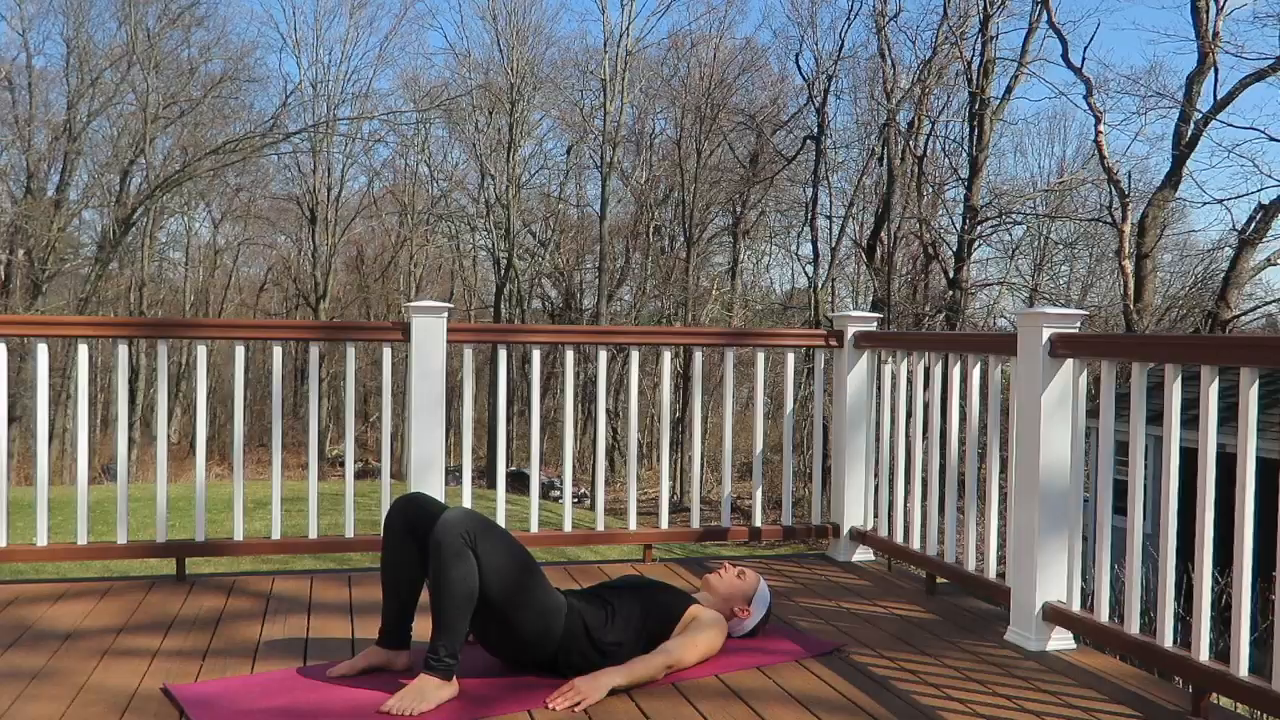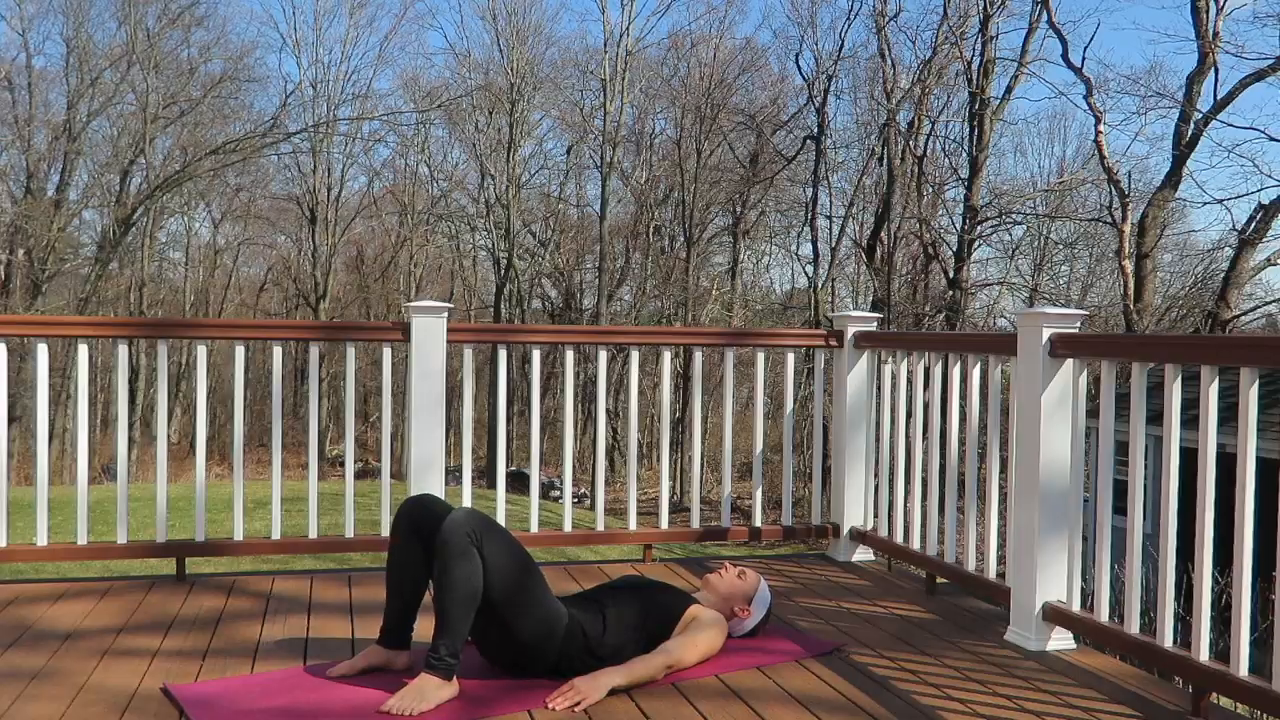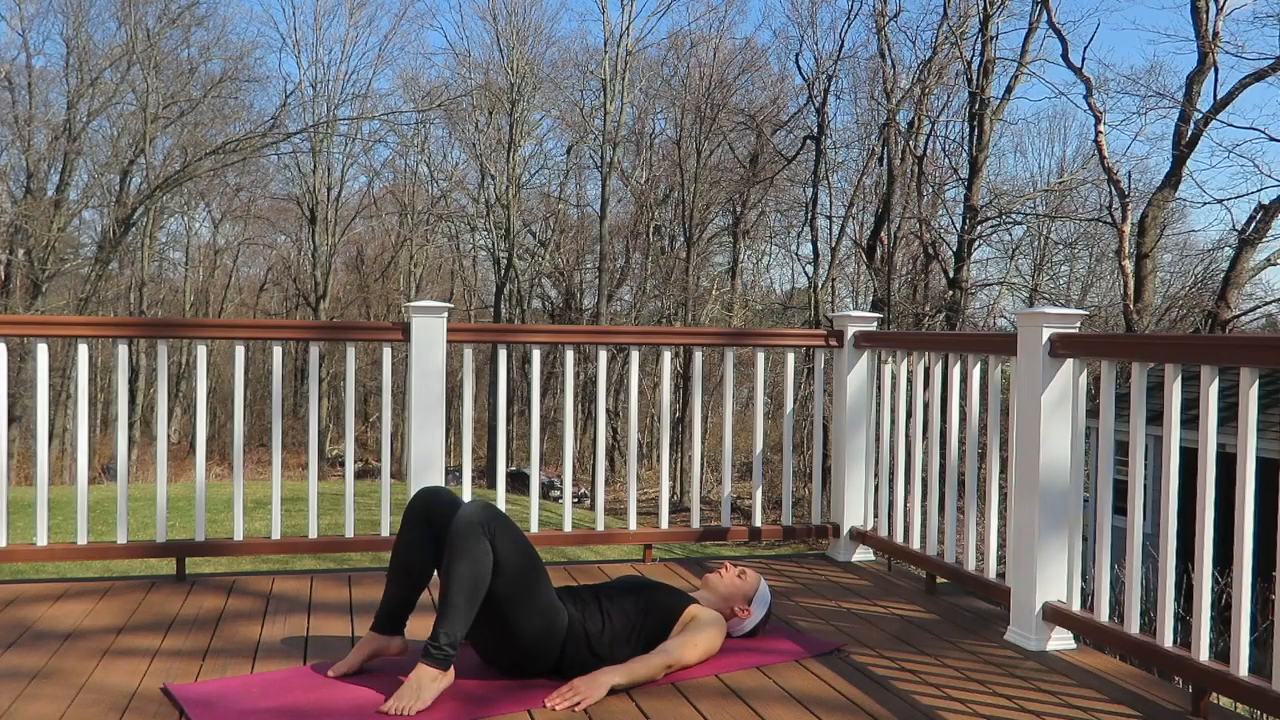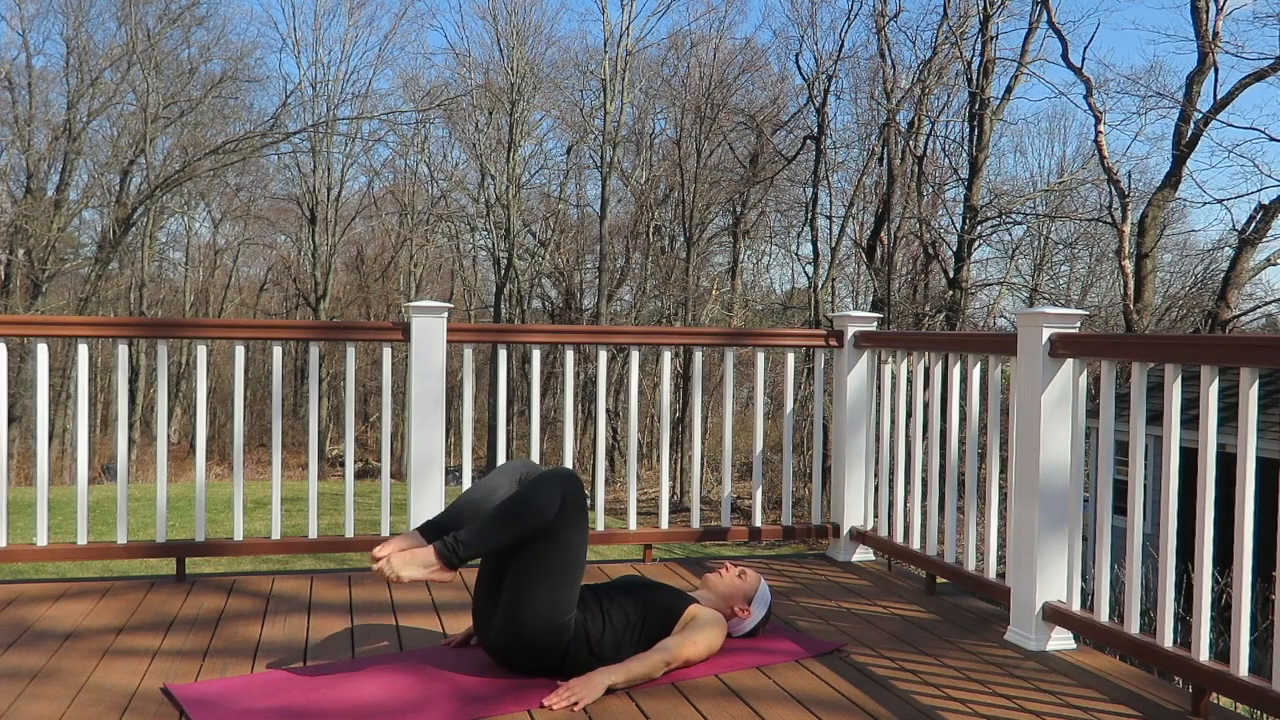
dt=0.7s
person 1, frame 1
left shoulder: (710, 624)
right shoulder: (666, 601)
left elbow: (666, 660)
left wrist: (607, 677)
right wrist: (473, 619)
left hip: (554, 634)
right hip: (531, 623)
left knee: (458, 526)
right knee: (412, 510)
left ankle: (440, 676)
right ankle: (392, 646)
person 1, frame 2
left shoulder: (710, 624)
right shoulder: (664, 599)
left elbow: (666, 660)
left wrist: (607, 677)
right wrist: (468, 618)
left hip: (552, 642)
right hip: (530, 628)
left knee: (465, 526)
right knee: (421, 510)
left ankle: (440, 674)
right ankle: (393, 646)
person 1, frame 3
left shoulder: (708, 624)
right shoulder: (661, 599)
left elbow: (664, 660)
left wrist: (606, 676)
right wrist: (469, 615)
left hip: (548, 641)
right hip: (516, 628)
left knee: (477, 517)
right knee: (432, 502)
left ankle: (437, 664)
right ankle: (386, 632)
person 1, frame 4
left shoulder: (709, 624)
right shoulder: (660, 598)
left elbow: (664, 658)
left wrist: (604, 676)
right wrist: (487, 623)
left hip: (543, 639)
right hip: (510, 627)
left knee: (563, 484)
right knee: (524, 474)
left ankle: (439, 551)
right ankle: (425, 541)
